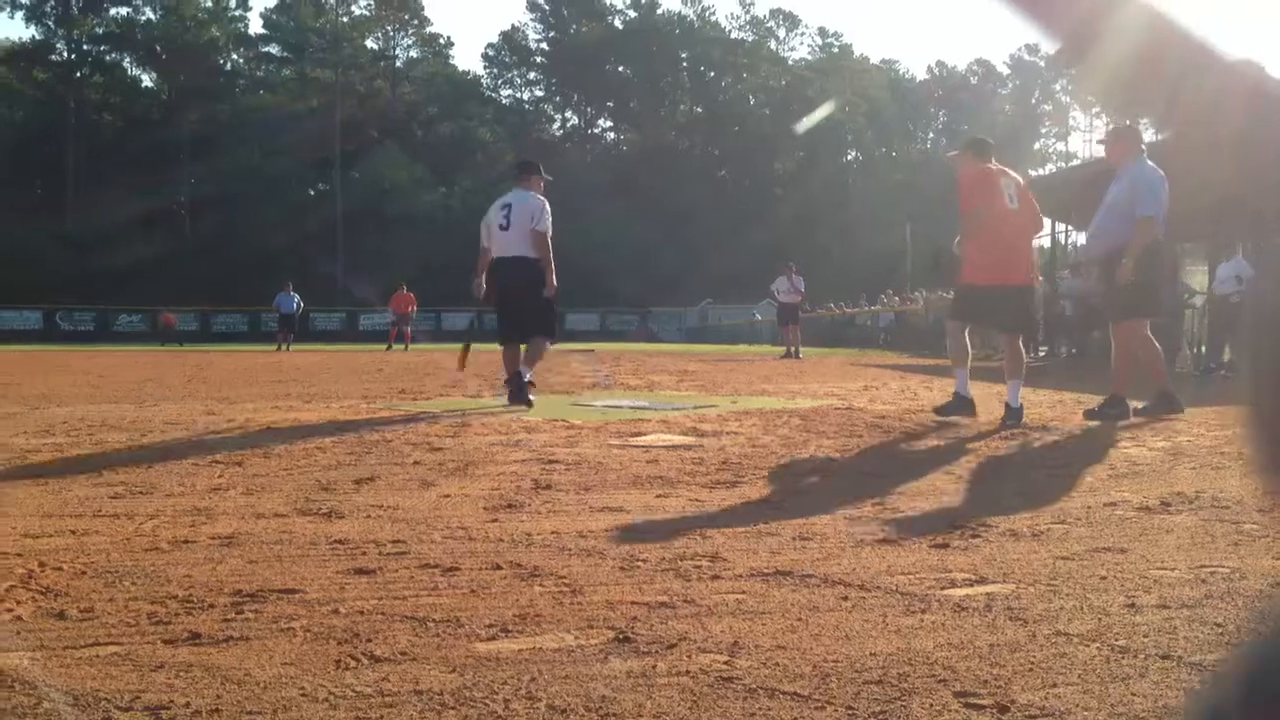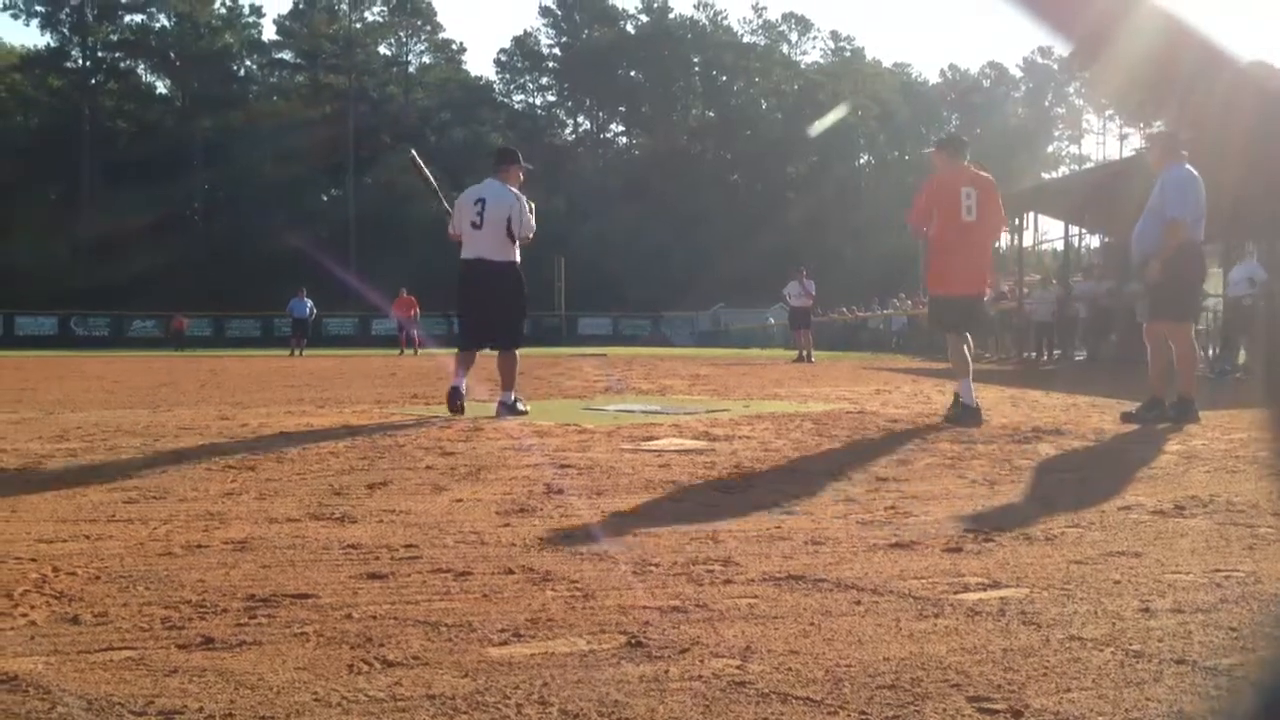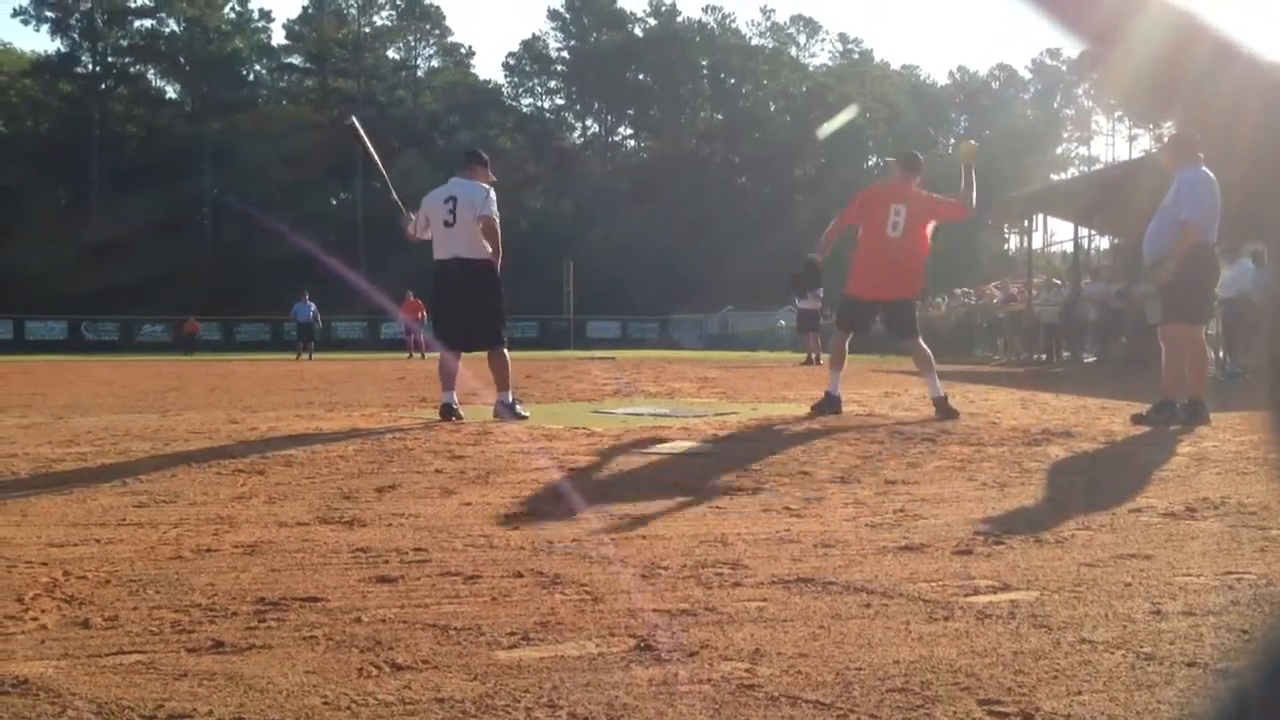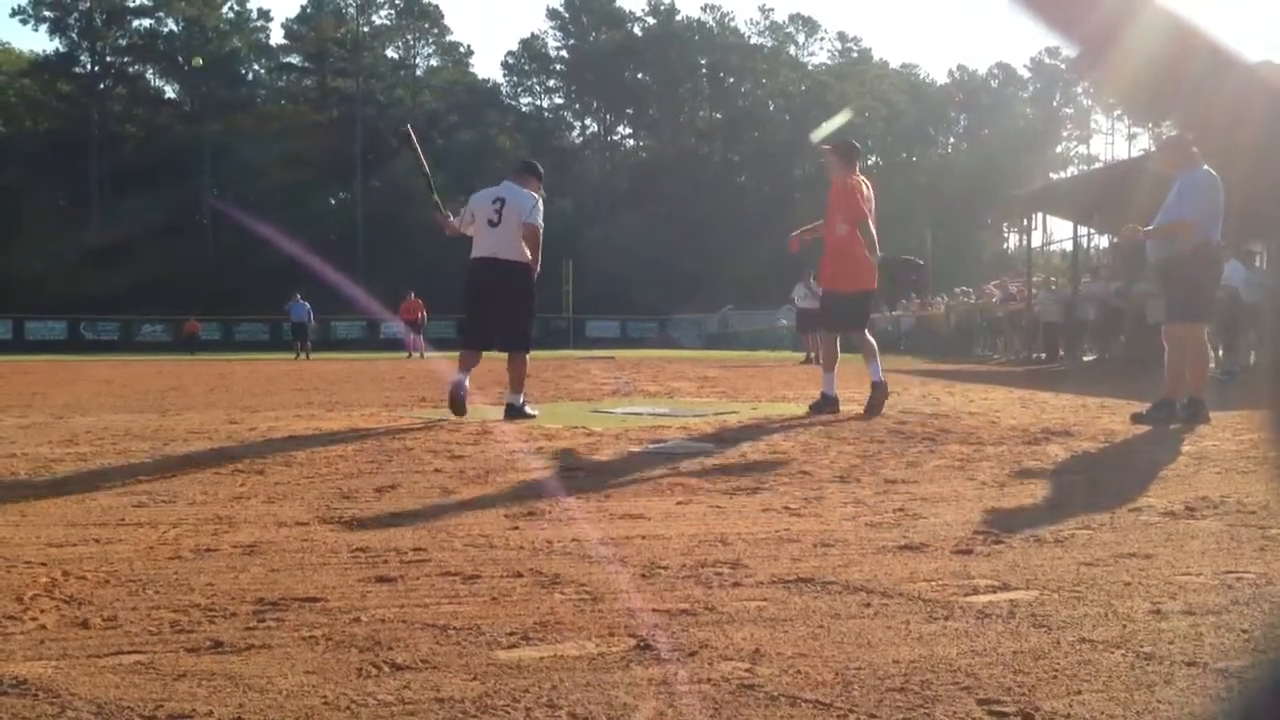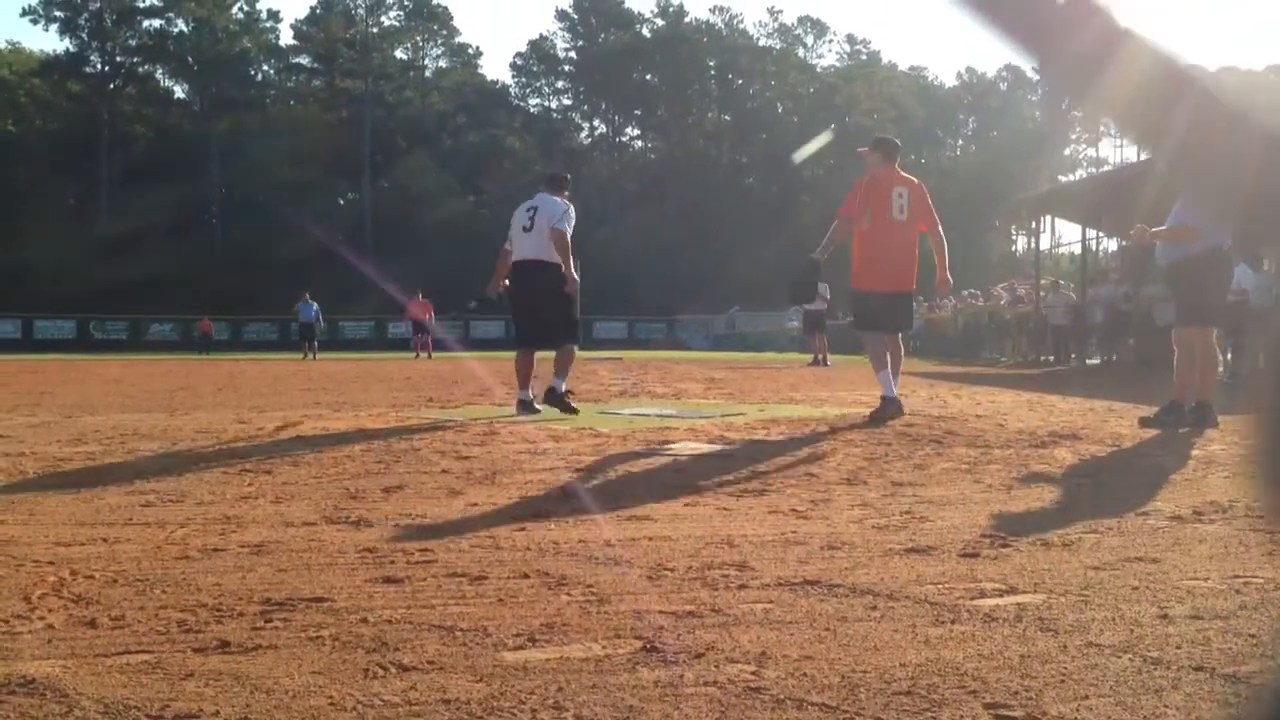
dt=0.7s
person 1, frame 1
left shoulder: (972, 174)
right shoulder: (1014, 179)
left elbow: (975, 216)
right elbow: (1036, 223)
left wrist: (962, 241)
left hip: (985, 269)
right hip: (1020, 270)
left knee: (956, 325)
right knee: (1011, 338)
left ankle: (962, 397)
right ankle: (1013, 406)
person 1, frame 2
left shoulder: (936, 183)
right shoulder: (986, 182)
left elbow: (916, 225)
right elbow: (998, 227)
left hip: (946, 274)
right hip: (977, 274)
left knee: (954, 338)
right knee: (961, 333)
left ankle: (969, 405)
right ankle: (962, 395)
person 1, frame 3
left shoulder: (875, 193)
right shoulder: (928, 203)
left elbow: (840, 222)
right elbow: (966, 207)
left wrist: (820, 252)
right wrist: (968, 170)
left hip: (863, 283)
right hip: (902, 287)
left knee: (841, 334)
right knee: (912, 341)
left ankle: (832, 398)
right ankle: (940, 400)
person 1, frame 4
left shoulder: (845, 186)
right shoulder: (861, 184)
left elbow: (863, 223)
left wrist: (874, 255)
right wrist: (803, 233)
left hip: (842, 275)
right hip: (863, 275)
left knee: (829, 333)
right knee: (859, 330)
left ankle: (828, 397)
right ankle: (877, 381)
person 1, frame 5
left shoulder: (868, 183)
right shoulder: (915, 187)
left elbow: (845, 224)
right elbow: (935, 231)
left wrist: (820, 253)
right wrist: (943, 270)
left hip: (871, 276)
right hip: (903, 277)
left knee: (870, 336)
right knee: (893, 336)
left ankle: (890, 397)
right ankle: (890, 396)
person 2, frame 1
left shoulder: (1145, 175)
right shoulder: (1125, 176)
left elbow: (1148, 223)
left wrist: (1129, 261)
right wrist: (1102, 264)
left hip: (1134, 263)
right hip: (1116, 262)
left knee: (1124, 332)
right knee: (1136, 333)
left ankle: (1117, 401)
right ankle: (1166, 396)
person 2, frame 2
left shoulder: (1178, 177)
right shoulder: (1173, 178)
left elbow: (1178, 224)
left wrist: (1157, 261)
right wrist: (1155, 262)
left hip: (1175, 263)
right hip: (1170, 265)
left knee: (1171, 332)
right knee: (1163, 333)
left ankle: (1176, 403)
right ankle: (1166, 403)
person 2, frame 3
left shoulder: (1194, 178)
right shoulder: (1186, 180)
left elbow: (1192, 227)
left wrist: (1170, 263)
right wrist: (1166, 265)
left hip: (1187, 265)
right hip: (1179, 267)
left knee: (1187, 335)
right knee: (1171, 336)
left ankle: (1194, 405)
right ankle: (1169, 404)
person 2, frame 4
left shoulder: (1199, 178)
right shoulder: (1187, 181)
left elbow: (1185, 226)
left wrist: (1143, 234)
right wrist: (1145, 233)
left hip: (1194, 264)
right hip: (1180, 265)
left knee: (1190, 333)
right knee: (1173, 335)
left ankle: (1195, 404)
right ankle: (1170, 403)
person 2, frame 5
right shoulder: (1194, 194)
left elbow: (1191, 230)
left wrist: (1150, 235)
right wrist: (1152, 235)
left hip: (1204, 264)
right hip: (1188, 271)
left knee: (1198, 337)
right knee: (1184, 339)
left ankle: (1202, 410)
right ankle: (1188, 408)
person 3, frame 1
left shoulder: (495, 207)
right shoulder: (537, 202)
left elbow: (486, 248)
right elbow: (541, 239)
left wrist: (479, 279)
right wrist: (550, 275)
left hip: (499, 270)
right hip: (527, 269)
left knee: (511, 335)
right knee: (543, 330)
left ankle: (516, 387)
right ankle: (521, 377)
person 3, frame 2
left shoulder: (466, 196)
right shoulder: (513, 197)
left elbow: (454, 235)
right elbow: (525, 236)
right wrist: (531, 215)
left hip: (470, 271)
right hip: (503, 273)
left knee: (469, 338)
right knee: (509, 341)
left ankle: (457, 386)
right ankle: (508, 400)
person 3, frame 3
left shoulder: (432, 198)
right shoulder: (482, 192)
left elbow: (414, 234)
right elbow: (489, 222)
left wrist: (409, 222)
right wrist: (497, 254)
left hip: (445, 272)
right hip: (479, 270)
left knee: (449, 343)
right knee: (496, 340)
left ankle: (448, 402)
right ankle: (505, 401)
person 3, frame 4
left shoulder: (480, 197)
right shoulder: (530, 199)
left elbow: (457, 228)
right elbow: (532, 231)
left wrist: (446, 222)
right wrist: (535, 262)
left hip: (480, 270)
right hip: (514, 272)
left knee: (474, 337)
right knee: (518, 343)
left ankle: (461, 381)
right ankle: (515, 403)
person 3, frame 5
left shoulder: (522, 210)
right shoulder: (563, 207)
left elbow: (508, 250)
right elbow: (559, 235)
left wrist: (498, 279)
right wrist: (570, 271)
left hip: (521, 273)
right hip: (549, 273)
left knee: (526, 341)
right knee: (566, 336)
left ankle: (524, 398)
right ankle: (557, 389)
